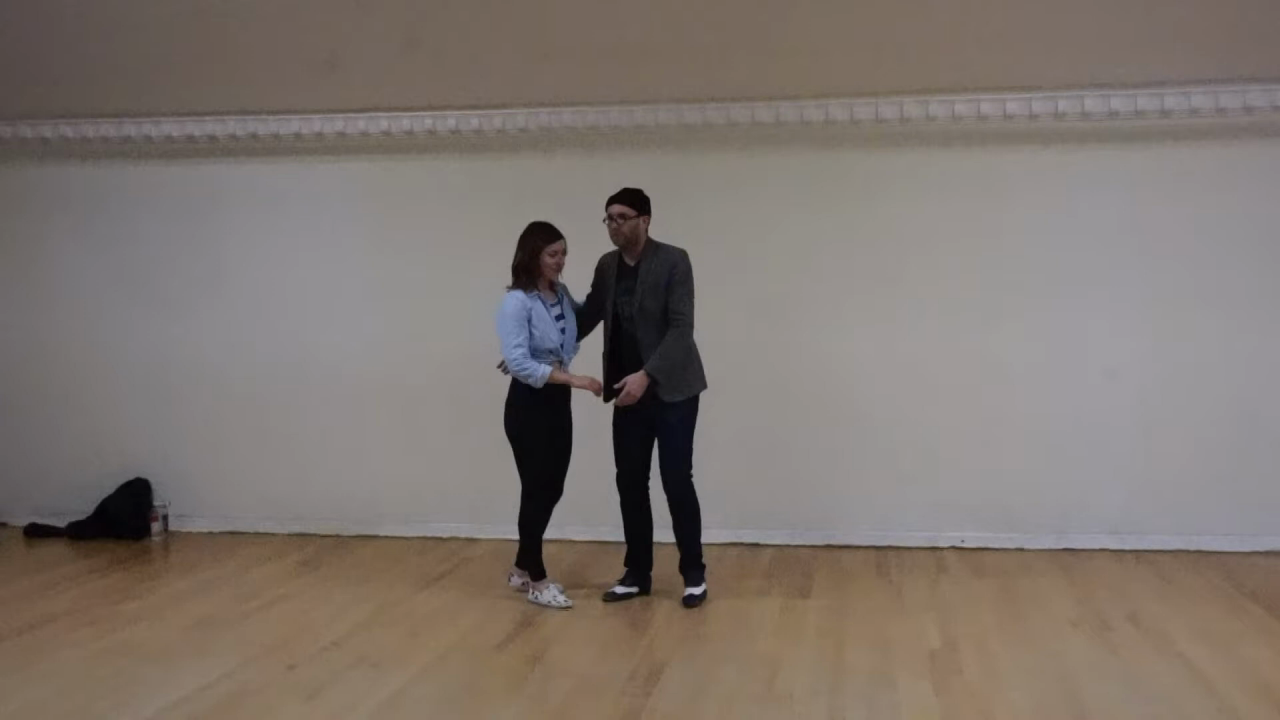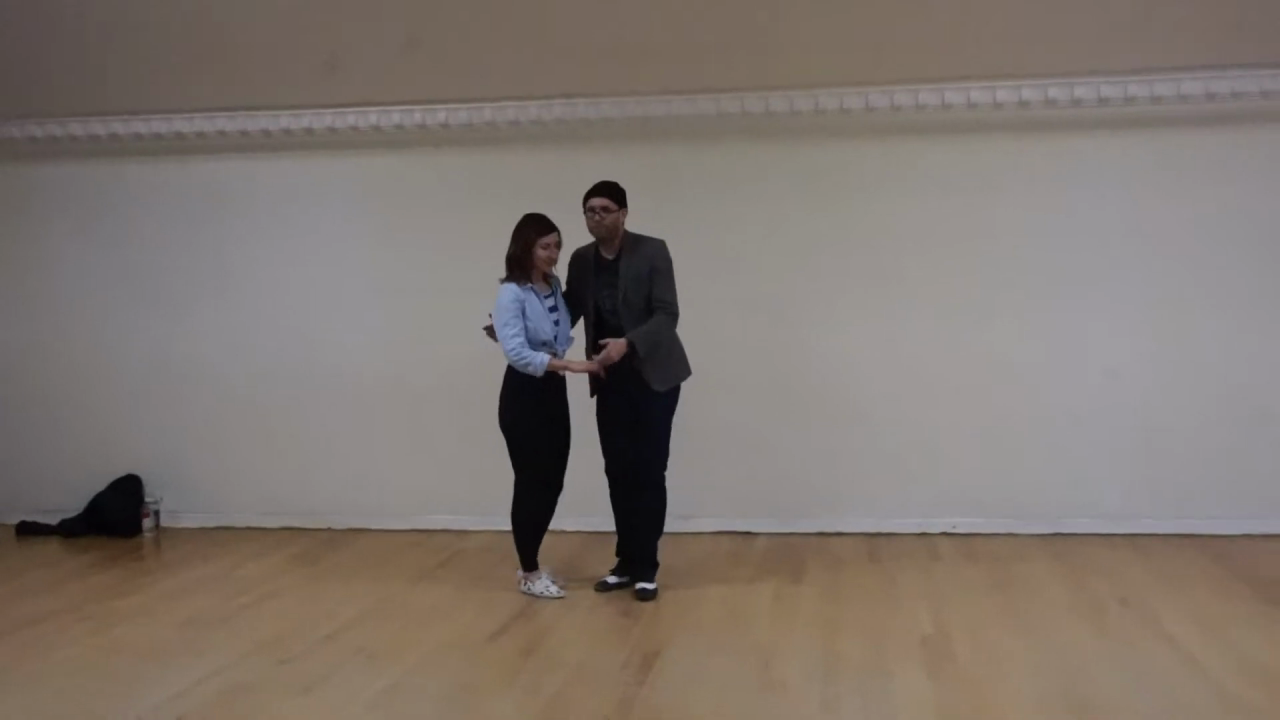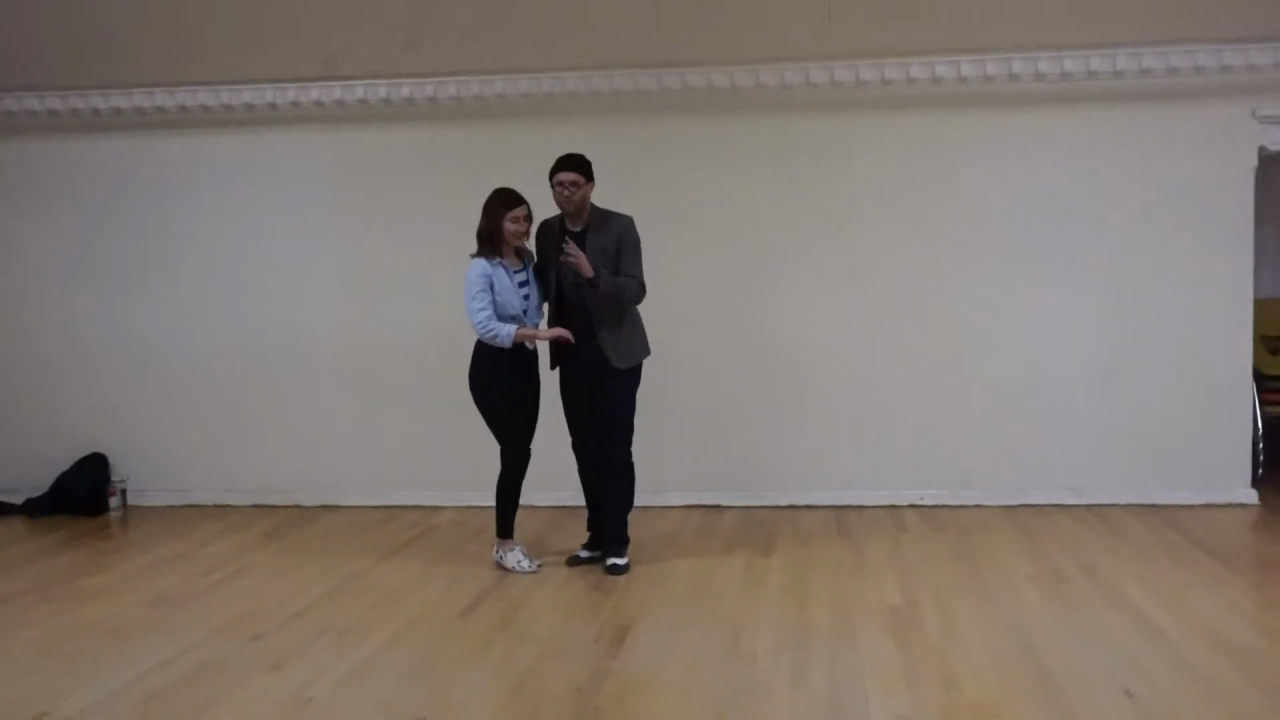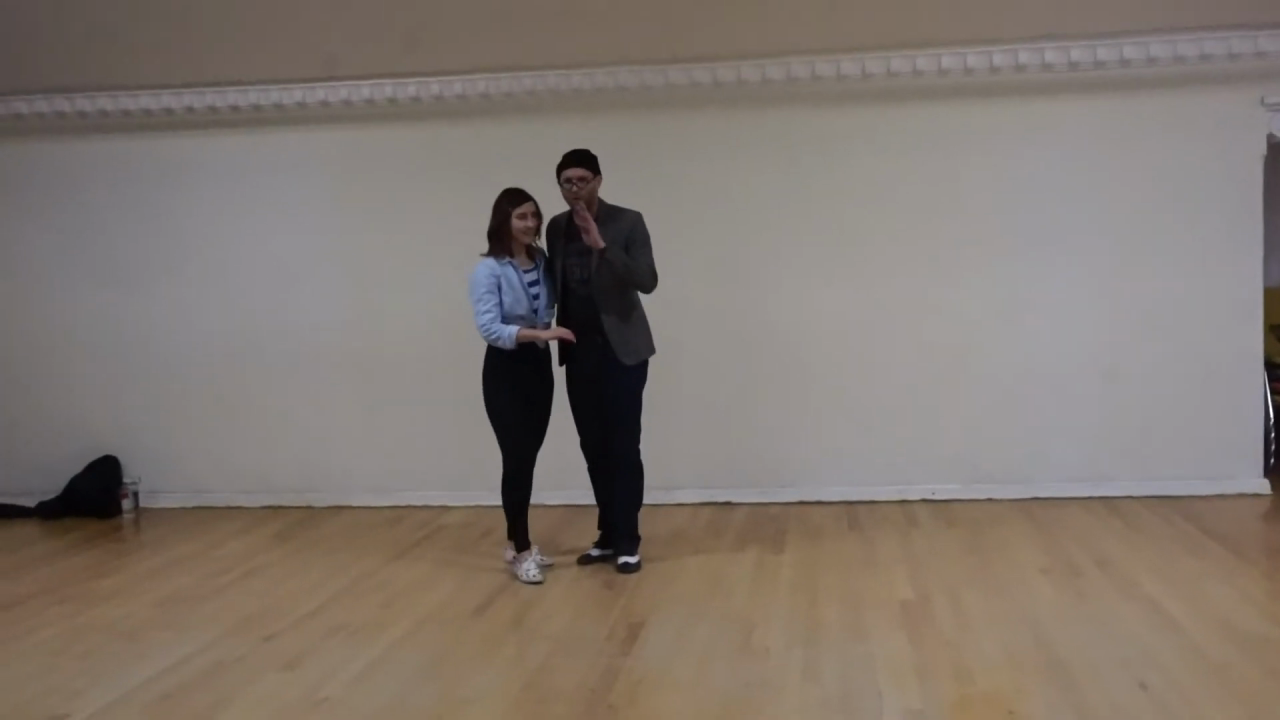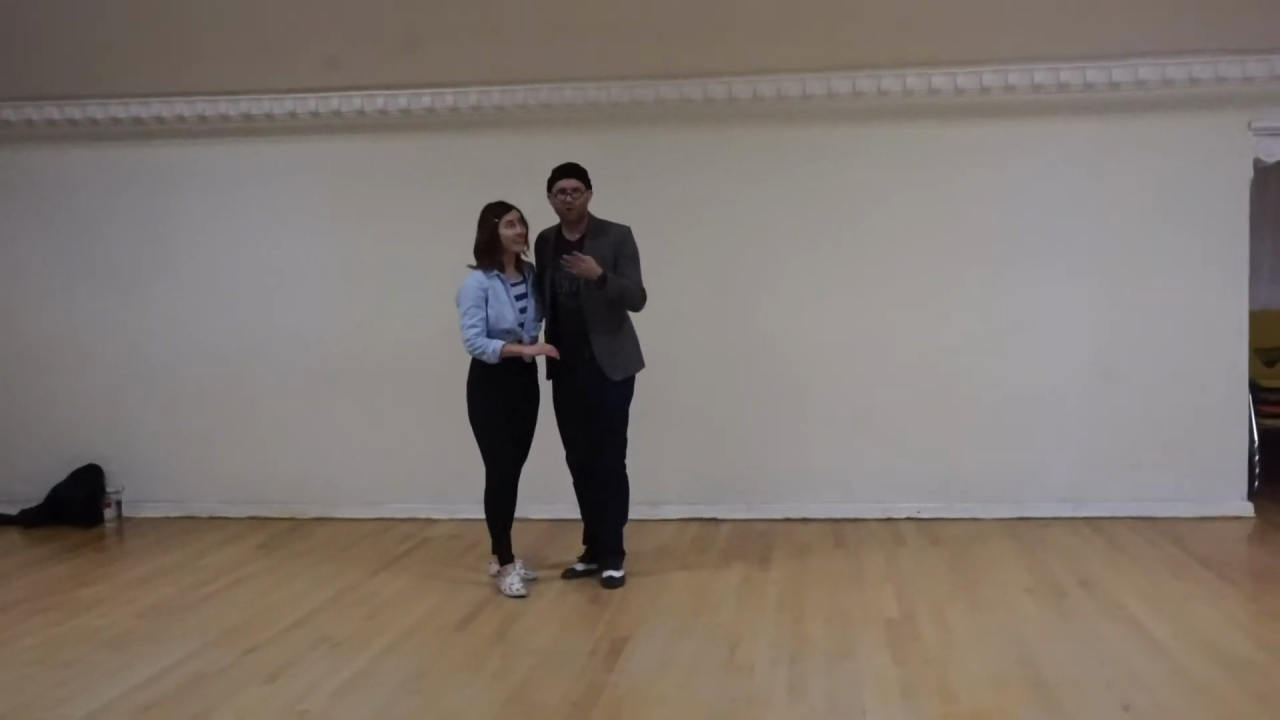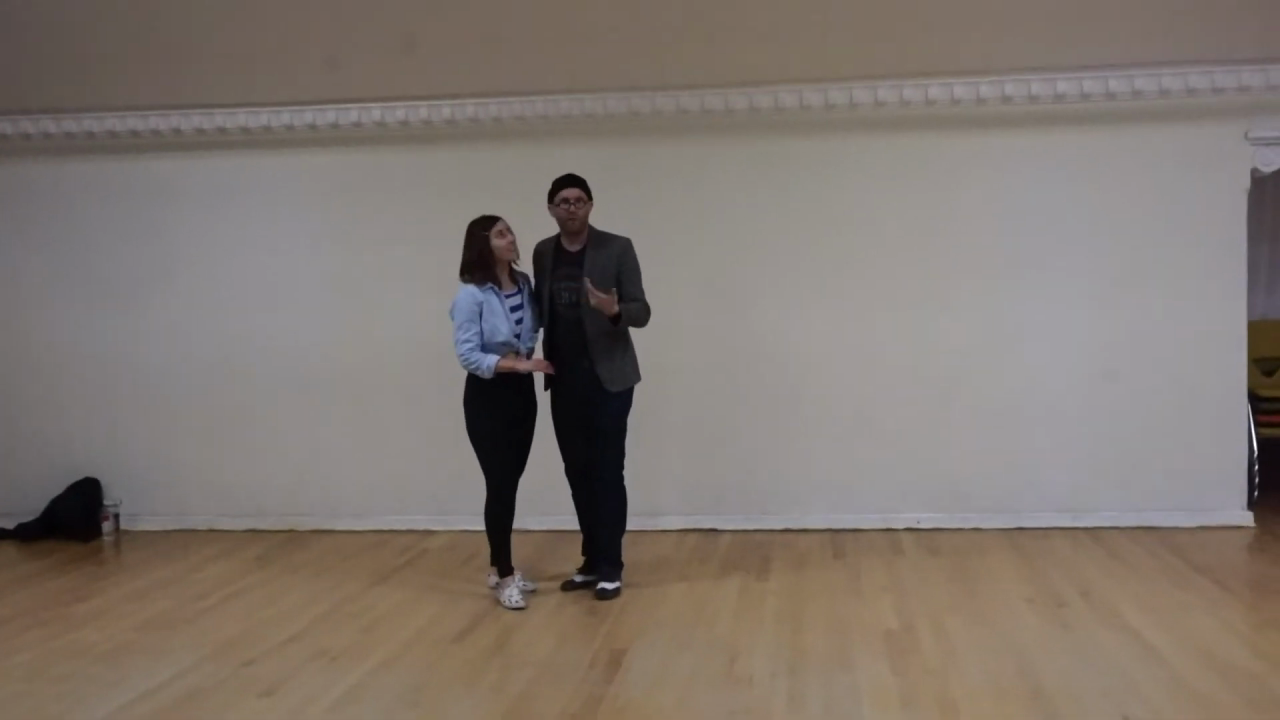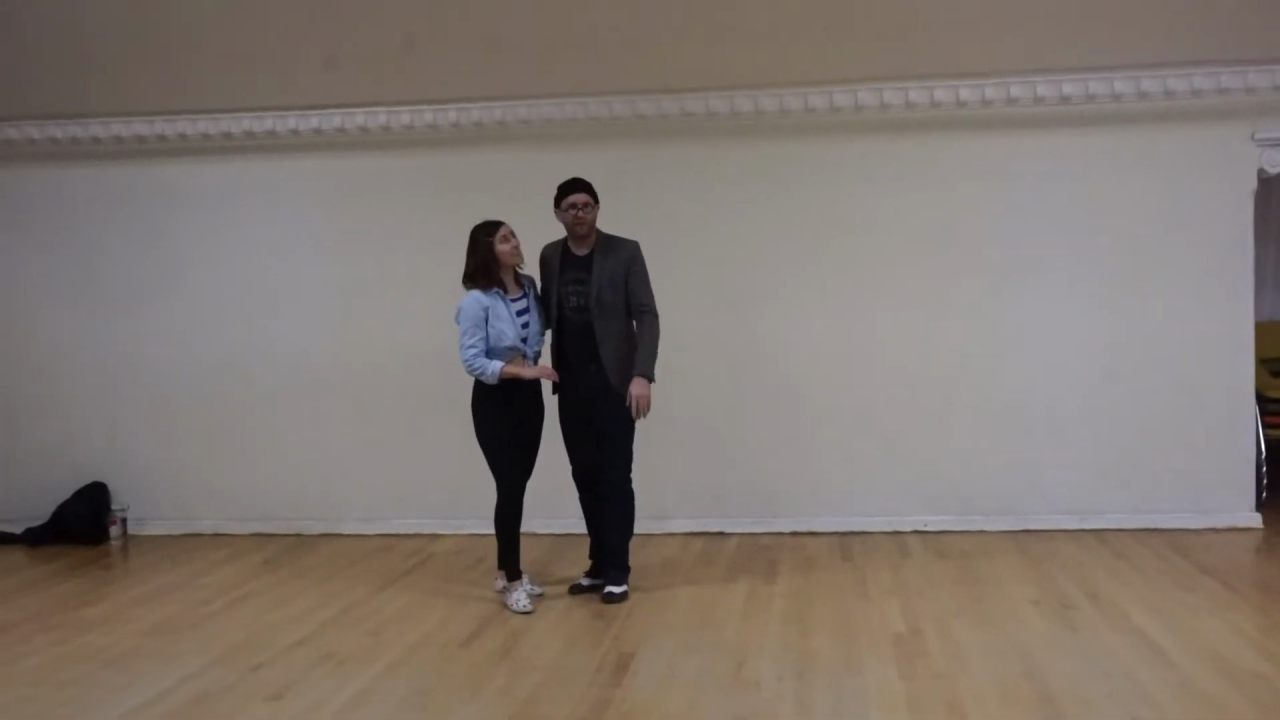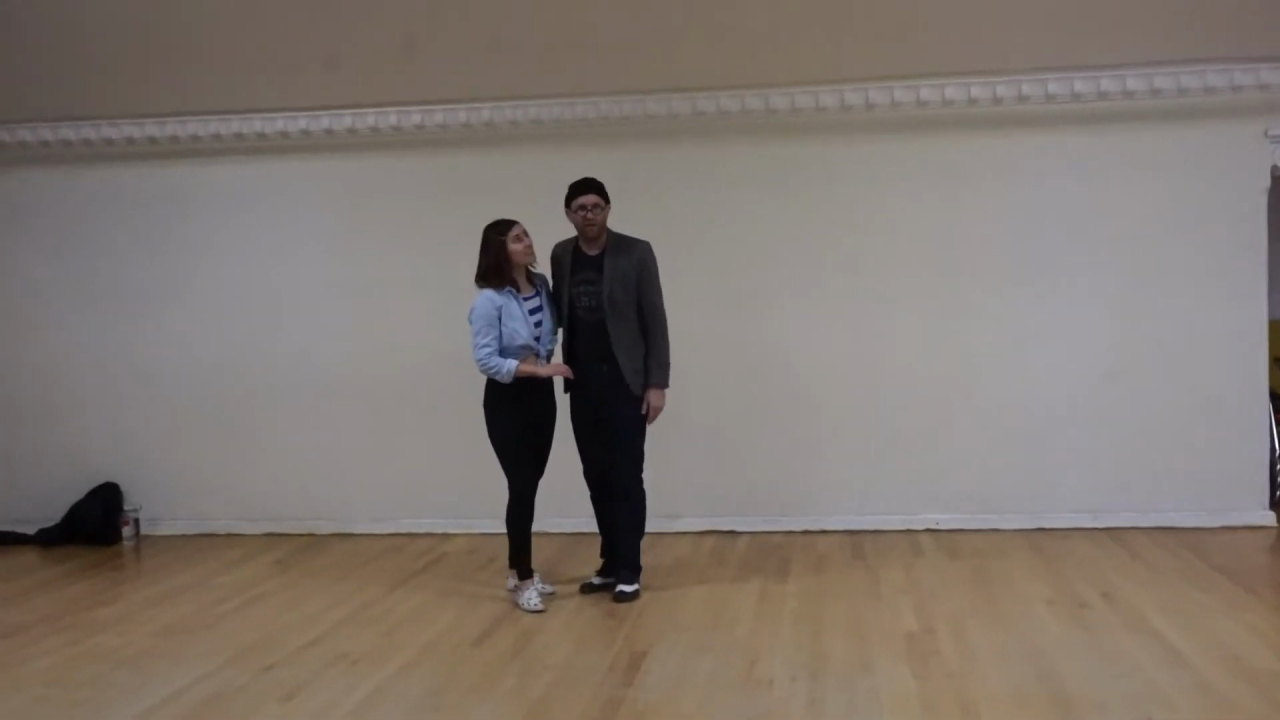
dt=0.3s
person 1, frame 1
left shoulder: (673, 261)
right shoulder: (607, 266)
left elbow: (681, 328)
right elbow: (586, 316)
left wrist: (646, 375)
left hip: (673, 389)
right hip: (629, 389)
left knee: (676, 480)
right knee: (630, 482)
left ankle: (693, 572)
right ankle: (637, 573)
person 1, frame 2
left shoulder: (652, 252)
right shoulder: (581, 259)
left elbow: (667, 314)
right elbow: (567, 313)
left wrist: (628, 344)
left hip: (653, 376)
right hip: (611, 380)
left knee: (649, 471)
right knee: (619, 473)
left ankle: (646, 566)
right ankle: (627, 562)
person 1, frame 3
left shoulder: (620, 227)
right shoulder: (547, 231)
left elbow: (636, 291)
right elbow: (542, 286)
left wrist: (592, 273)
left hip: (616, 354)
right hip: (572, 356)
left knee: (615, 449)
right knee: (585, 450)
left ankle: (616, 542)
right ankle: (597, 537)
person 1, frame 4
left shoulder: (627, 222)
right shoulder: (556, 227)
left elbow: (647, 280)
left wrist: (602, 246)
left hip: (621, 352)
right hip: (579, 354)
left knee: (623, 447)
right knee: (594, 448)
left ankle: (627, 541)
right ankle: (608, 535)
person 1, frame 5
left shoulder: (617, 237)
right shoulder: (545, 242)
left elbow: (637, 298)
left wrist: (598, 277)
left hip: (609, 365)
right hip: (566, 367)
left knee: (609, 460)
right knee: (580, 462)
left ankle: (612, 555)
right ankle: (593, 549)
person 1, frame 6
left shoulder: (617, 248)
right shoulder: (543, 252)
left elbow: (642, 312)
right elbow: (542, 309)
left wrist: (615, 311)
left hip: (607, 377)
right hip: (564, 379)
left knee: (607, 472)
right knee: (578, 473)
left ankle: (610, 566)
right ankle: (592, 561)
person 1, frame 7
left shoulder: (624, 252)
right shoulder: (550, 256)
left elbow: (647, 315)
right elbow: (549, 314)
left wrist: (642, 374)
left hip: (613, 382)
right hip: (571, 383)
left knee: (615, 477)
right knee: (586, 477)
left ankle: (617, 570)
right ankle: (599, 564)
person 1, frame 8
left shoulder: (636, 252)
right shoulder: (562, 255)
left elbow: (655, 321)
right elbow: (560, 312)
left wrist: (657, 383)
left hip: (625, 382)
right hip: (583, 384)
left knee: (626, 477)
right knee: (597, 477)
left ankle: (629, 569)
right ankle: (610, 563)
person 2, frame 1
left shoulder: (562, 294)
right shoulder: (516, 302)
right elbow: (518, 364)
right wrist: (573, 380)
left hip: (557, 400)
right hip: (529, 404)
left knee: (551, 490)
right knee: (537, 491)
left ankle: (522, 569)
right ankle: (537, 581)
person 2, frame 2
left shoulder: (555, 287)
right shoulder: (511, 295)
right elbow: (517, 353)
right wrist: (572, 365)
left hip: (553, 391)
right hip: (523, 395)
left knee: (552, 482)
right knee: (531, 484)
left ankle: (529, 559)
right ankle: (529, 573)
person 2, frame 3
left shoulder: (528, 261)
right shoulder: (480, 270)
right elbow: (485, 327)
right wrist: (540, 334)
left hip: (525, 364)
right hip: (492, 369)
left knee: (519, 453)
right knee: (516, 451)
left ankle: (507, 541)
right ankle: (505, 542)
person 2, frame 4
left shoulder: (542, 260)
right shoulder: (488, 269)
right elbow: (488, 328)
left wrist: (549, 334)
right wrist: (541, 333)
left hip: (539, 364)
right hip: (505, 369)
left knee: (528, 456)
right knee: (516, 456)
left ankle: (518, 544)
right ankle: (521, 550)
person 2, frame 5
left shoulder: (530, 274)
right shoulder: (477, 282)
right elbow: (474, 341)
left wrist: (533, 347)
right wrist: (523, 348)
left hip: (524, 379)
right hip: (490, 383)
left knee: (514, 470)
right knee: (499, 471)
left ankle: (501, 556)
right ankle: (504, 564)
person 2, frame 6
left shoulder: (524, 284)
right shoulder: (470, 295)
right elbow: (467, 356)
left wrist: (528, 361)
right wrist: (517, 364)
left hip: (521, 392)
right hip: (487, 395)
left knee: (512, 481)
right knee: (499, 483)
left ankle: (500, 567)
right ankle: (504, 575)
person 2, frame 7
left shoulder: (529, 287)
right shoulder: (476, 301)
right elbow: (472, 361)
left wrist: (532, 362)
right wrist: (521, 370)
left hip: (529, 396)
right hip: (494, 400)
left knee: (519, 485)
right knee: (510, 487)
left ankle: (508, 571)
right ankle: (512, 580)
person 2, frame 8
left shoulder: (541, 286)
right shoulder: (489, 300)
right elbow: (485, 360)
left wrist: (545, 361)
right wrist: (536, 369)
left hip: (540, 396)
right hip: (507, 400)
left knee: (531, 484)
right knee: (521, 486)
left ankle: (518, 570)
right ankle: (523, 579)
